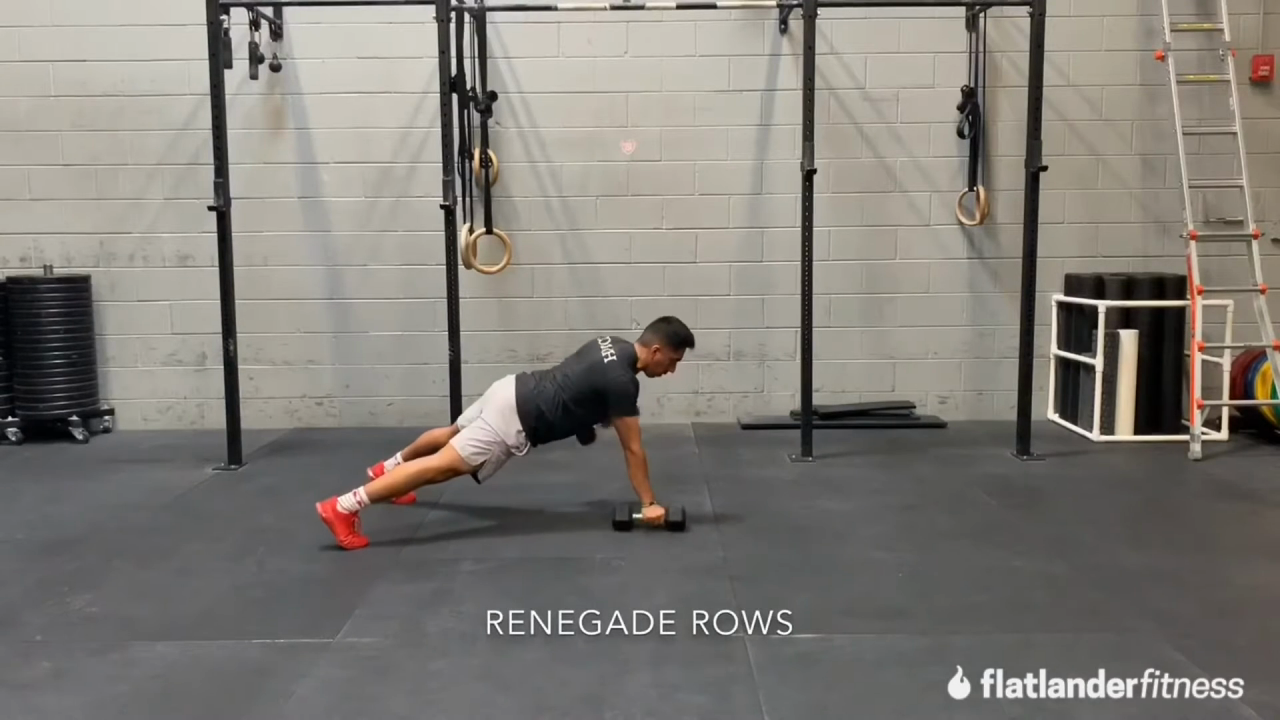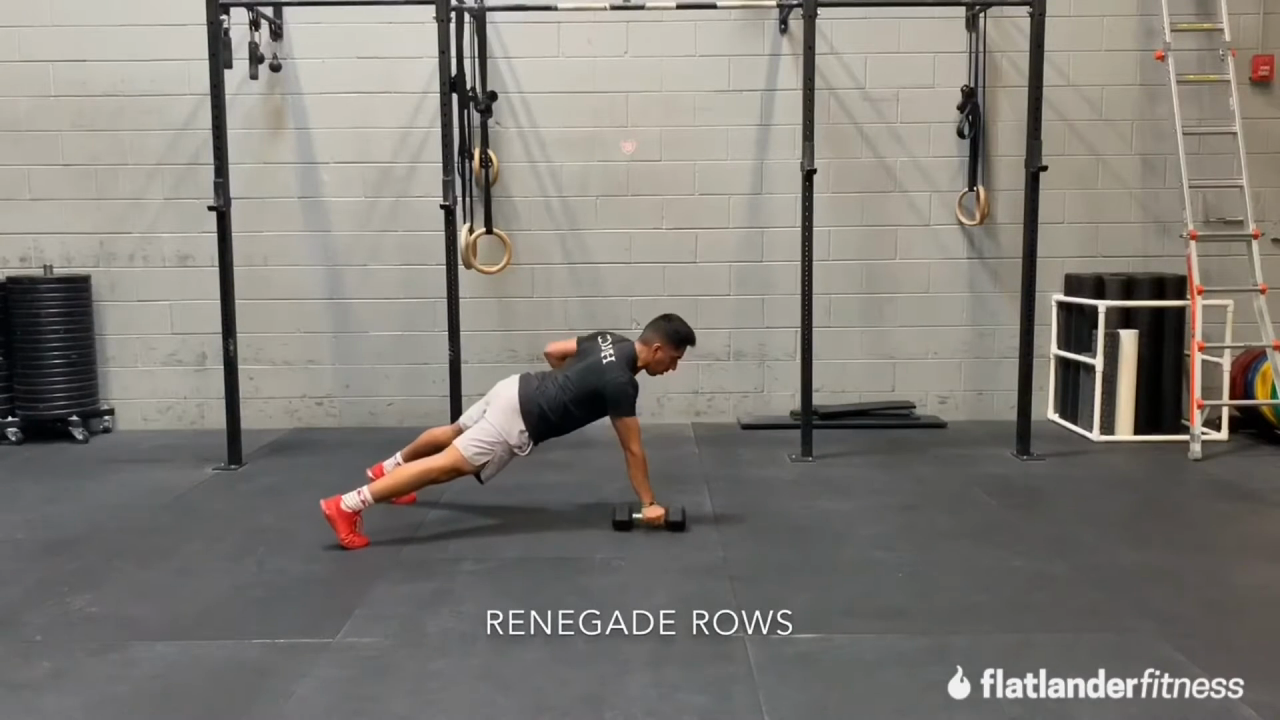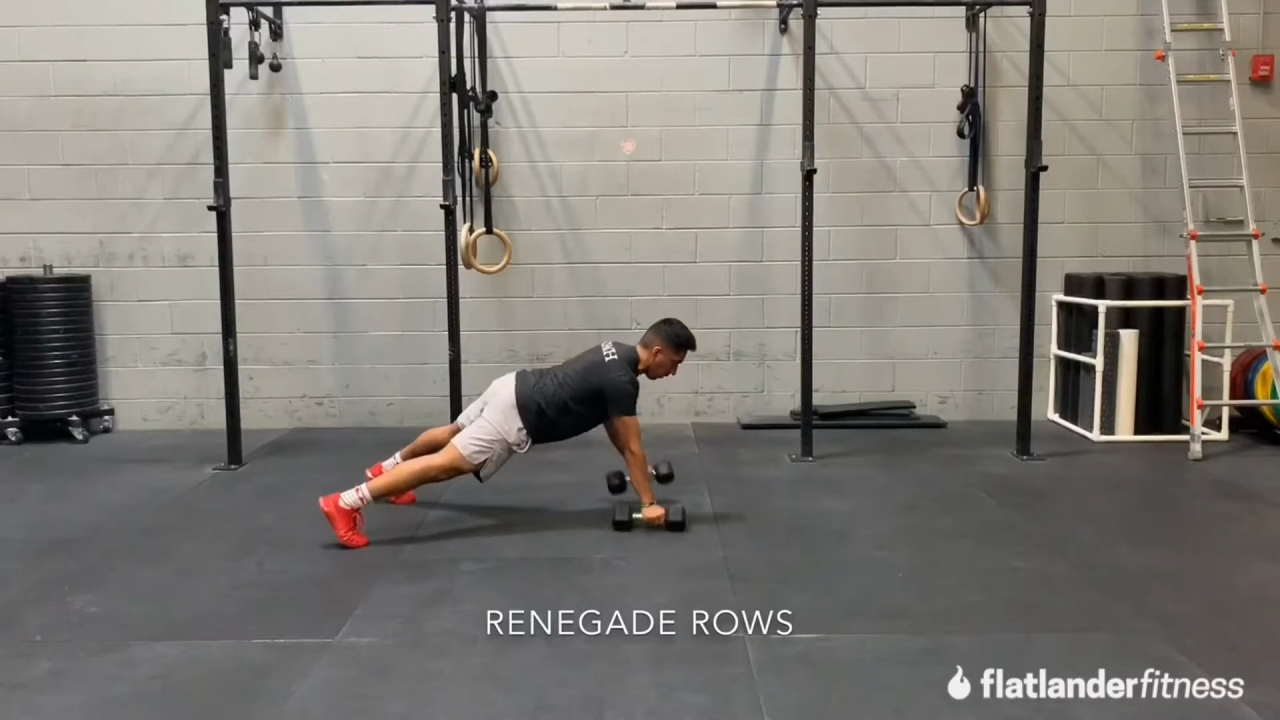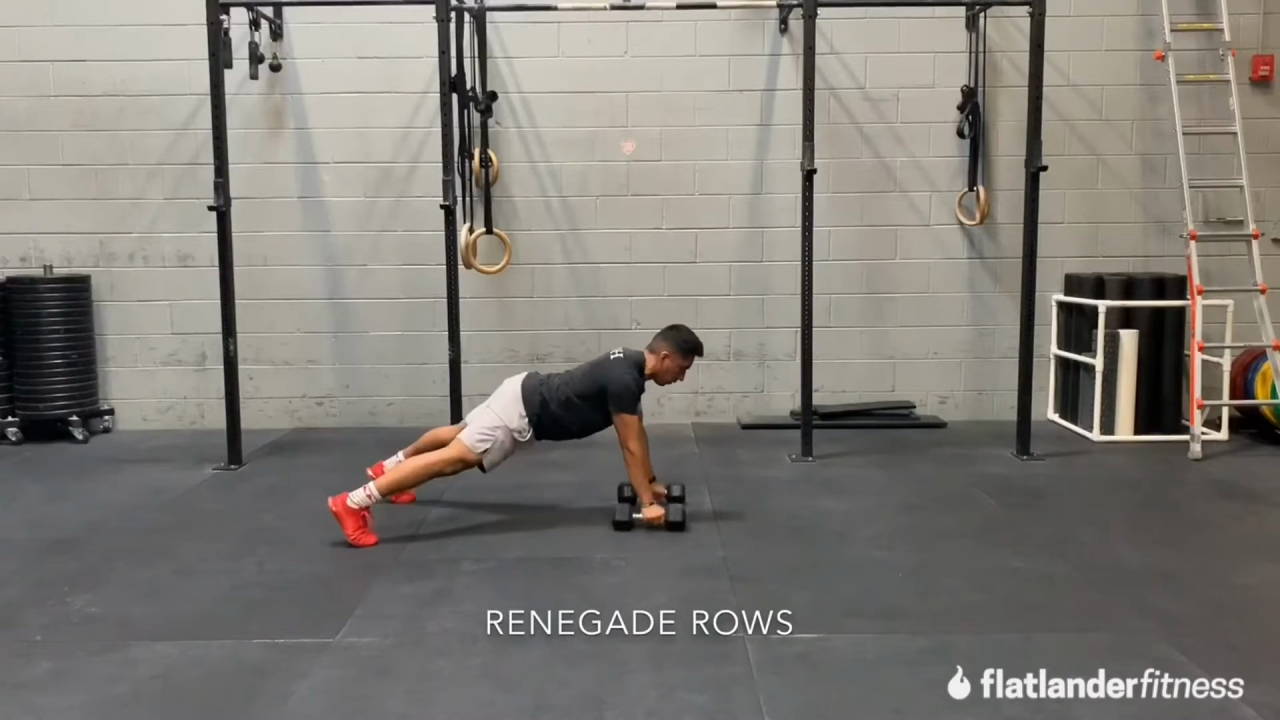
dt=0.3s
person 1, frame 1
left shoulder: (614, 345)
right shoulder: (622, 380)
right elbow: (633, 448)
left wrist: (604, 417)
right wrist: (649, 503)
left hip: (513, 389)
right hip: (518, 418)
left knee: (452, 435)
right knee: (444, 465)
left ankle: (387, 468)
right ankle: (344, 506)
person 1, frame 2
left shoulder: (611, 340)
right shoulder: (620, 381)
left elbow: (552, 351)
right elbow: (632, 448)
right wrist: (649, 504)
left hip: (516, 390)
right hip: (520, 418)
left knee: (453, 433)
right knee: (447, 465)
left ankle: (388, 468)
right ankle: (347, 505)
person 1, frame 3
left shoulder: (618, 352)
right shoulder: (622, 380)
left elbow: (606, 416)
right elbow: (632, 448)
left wrist: (641, 469)
right wrist: (648, 503)
left hip: (513, 388)
right hip: (518, 416)
left knee: (451, 433)
right knee: (446, 463)
left ankle: (386, 469)
right ankle: (347, 502)
person 1, frame 4
left shoulder: (631, 366)
right shoulder: (625, 380)
left elbow: (638, 433)
right elbow: (630, 447)
left wrist: (651, 481)
right wrist: (647, 503)
left hip: (524, 393)
right hip: (522, 410)
left knee: (457, 433)
right knee: (455, 457)
left ankle: (389, 466)
right ankle: (355, 502)
